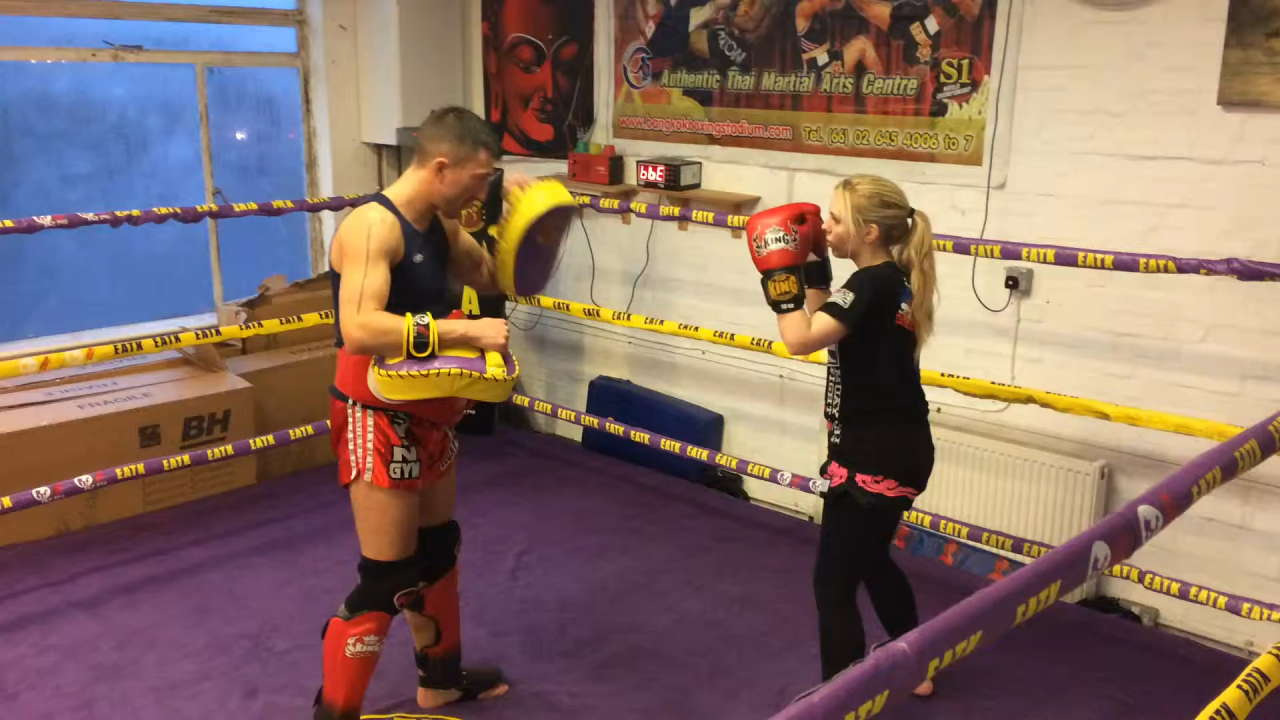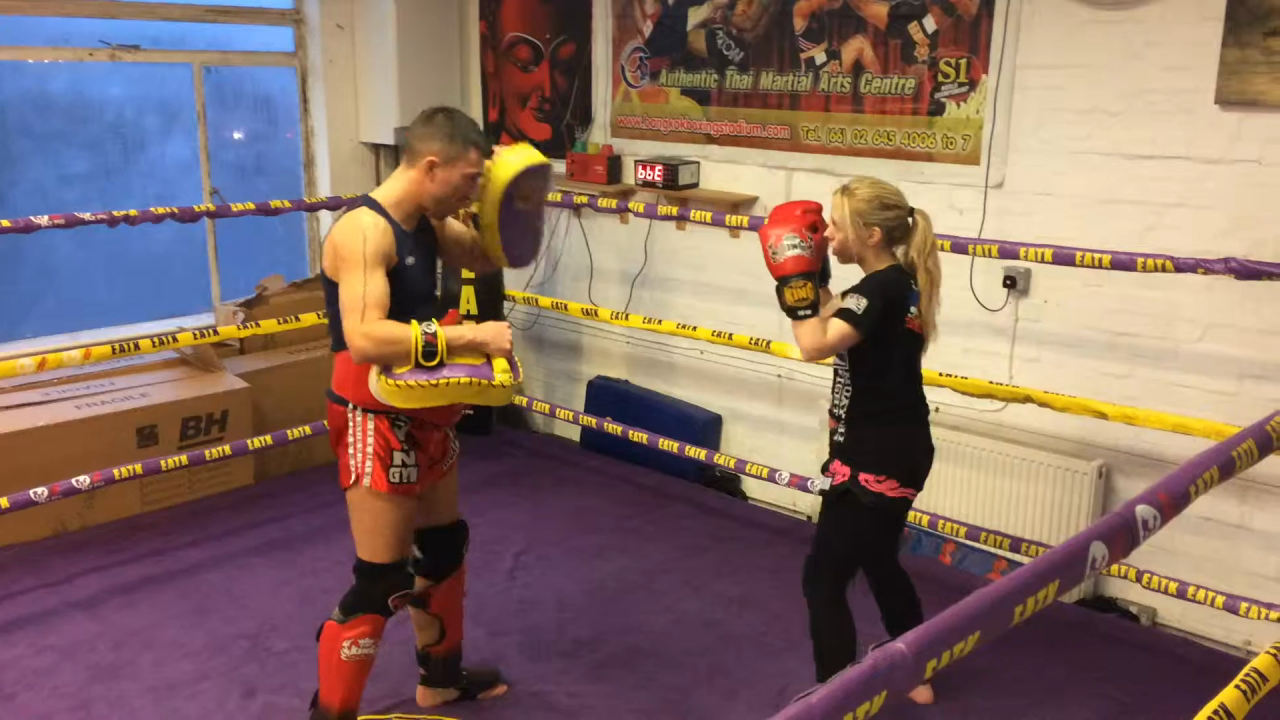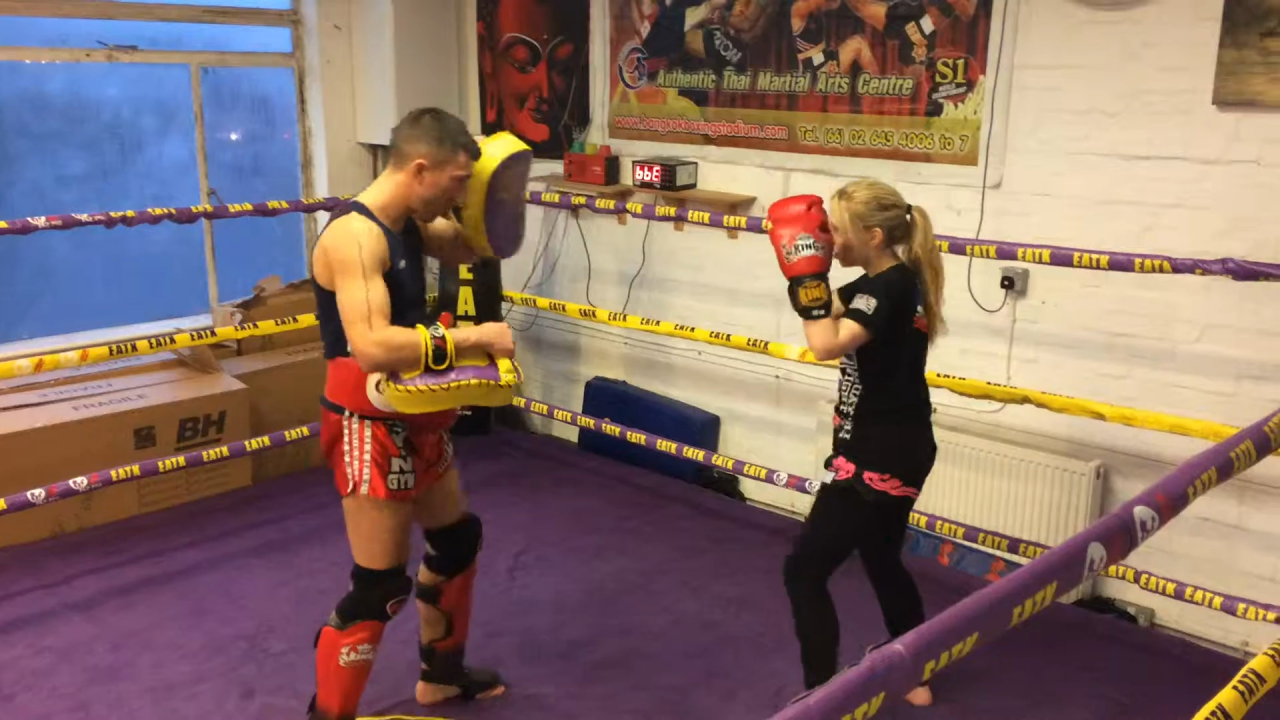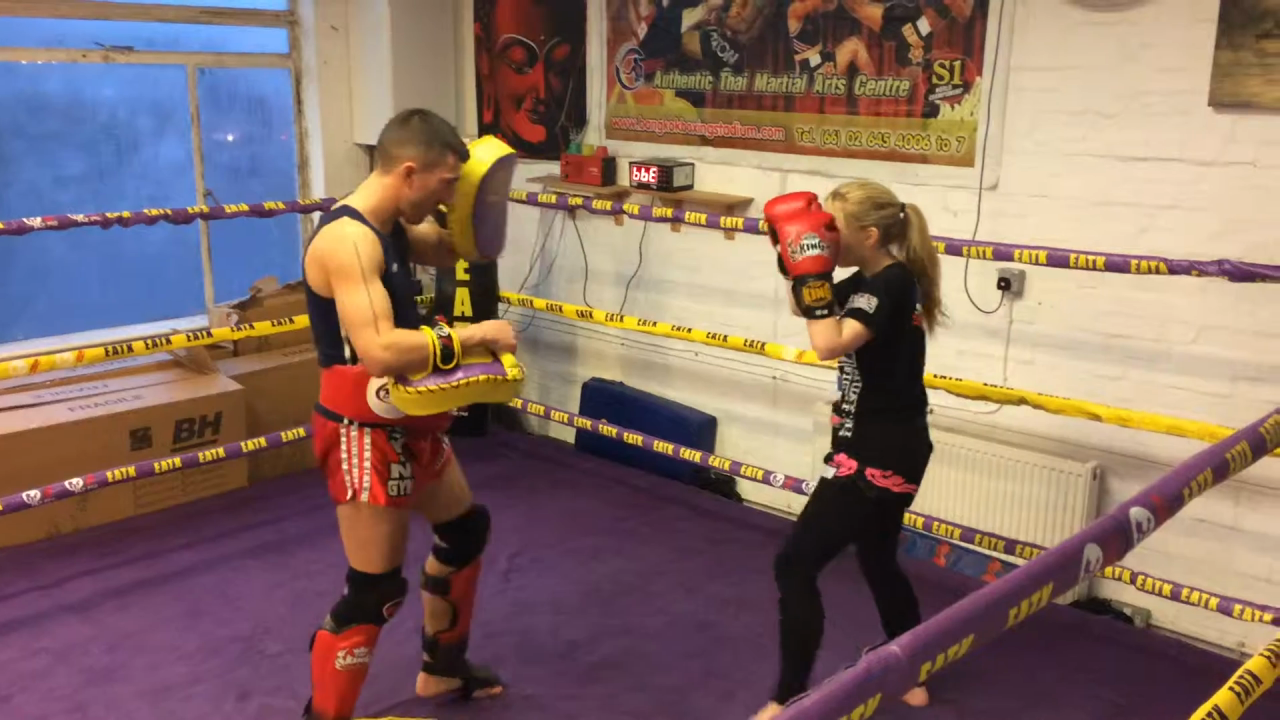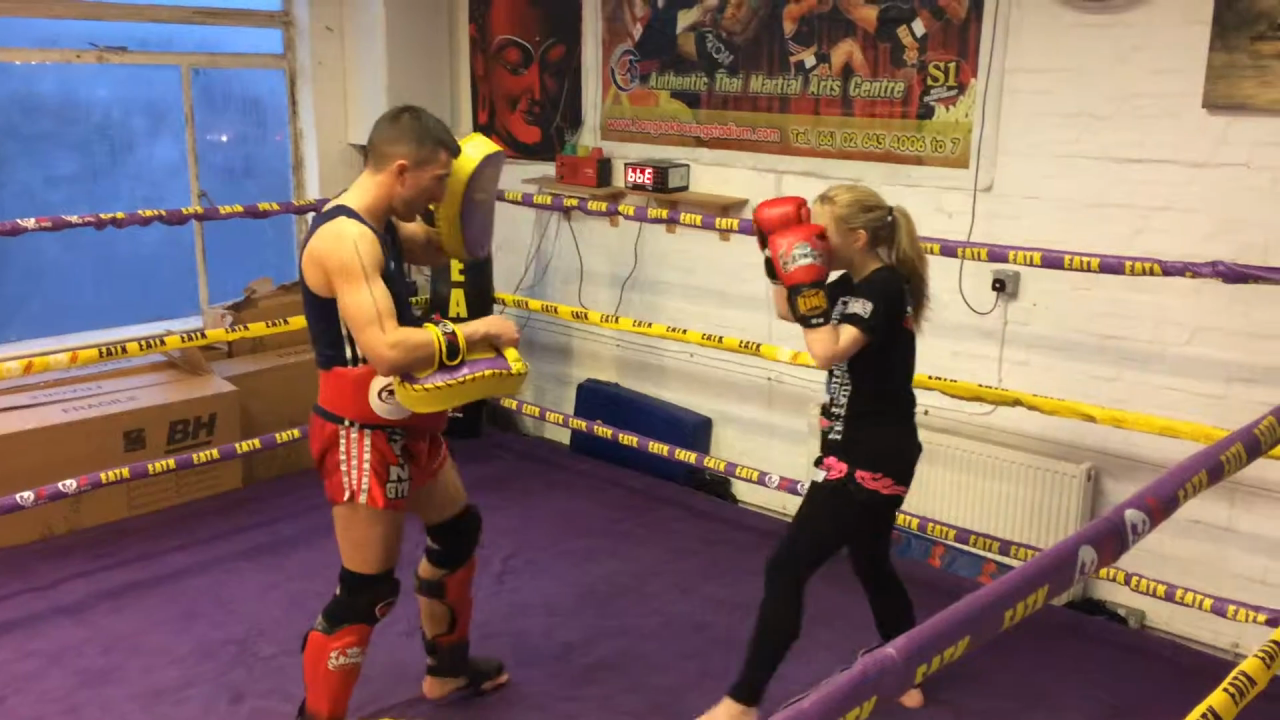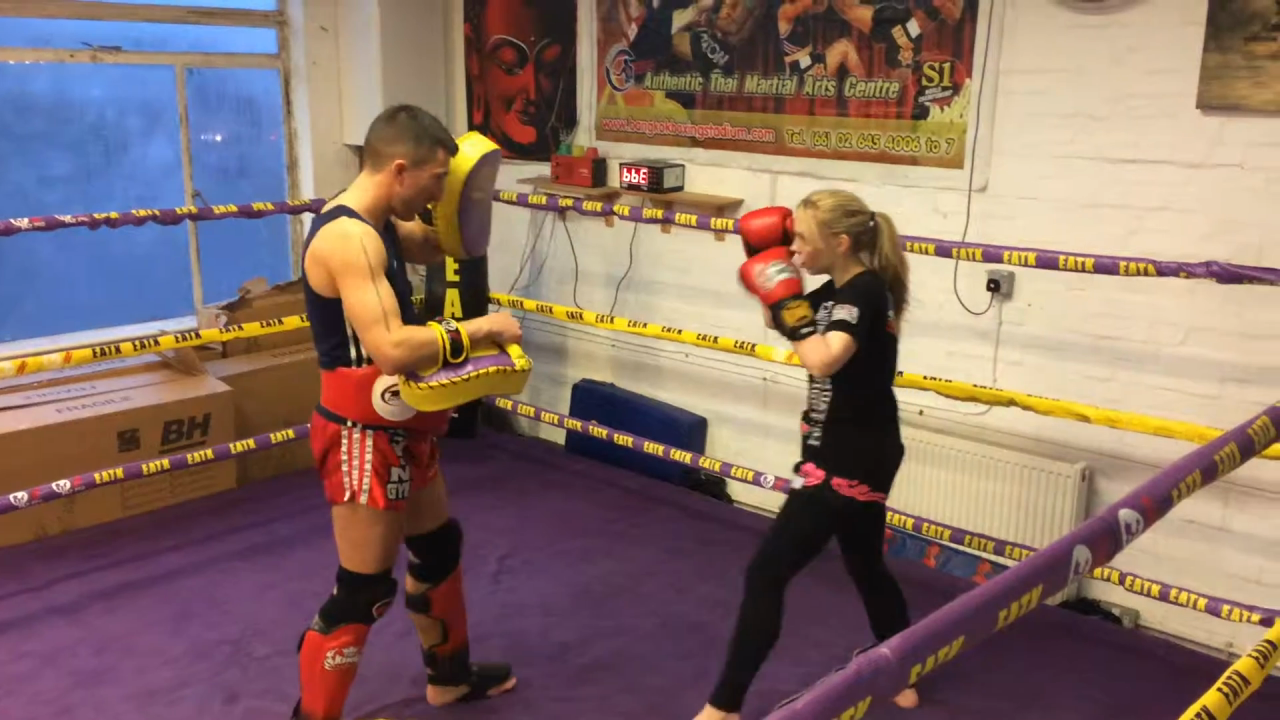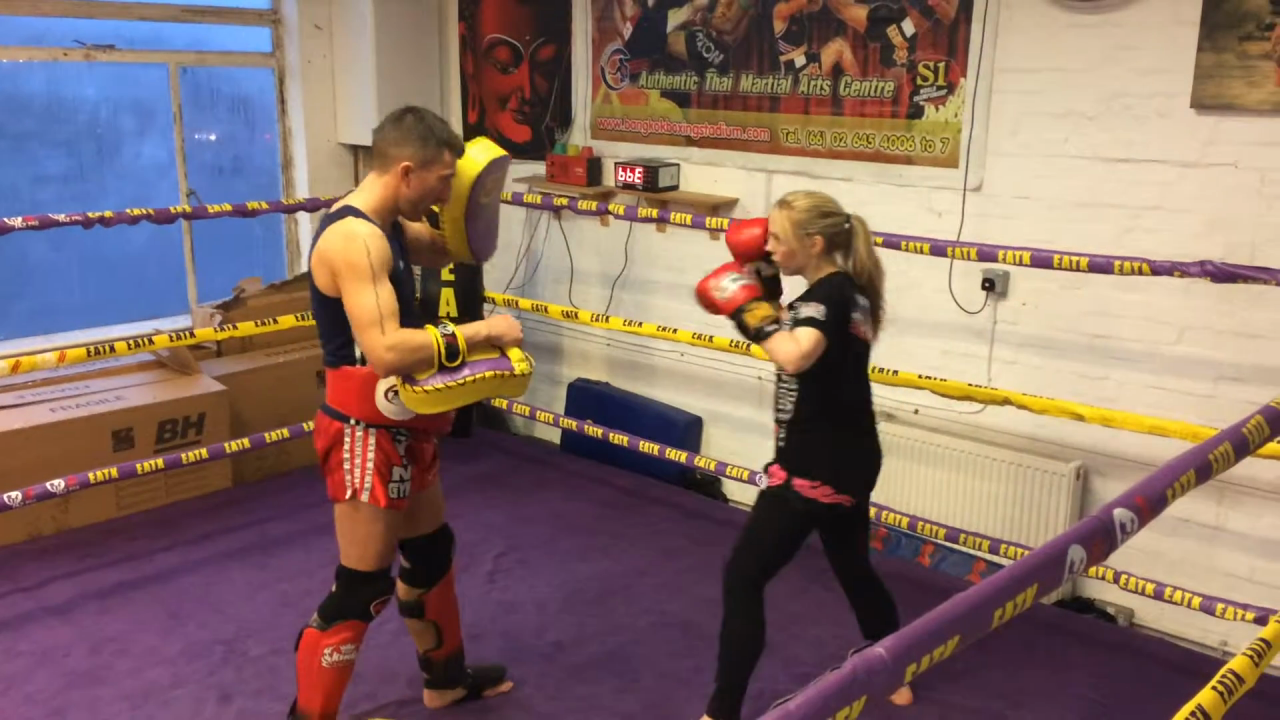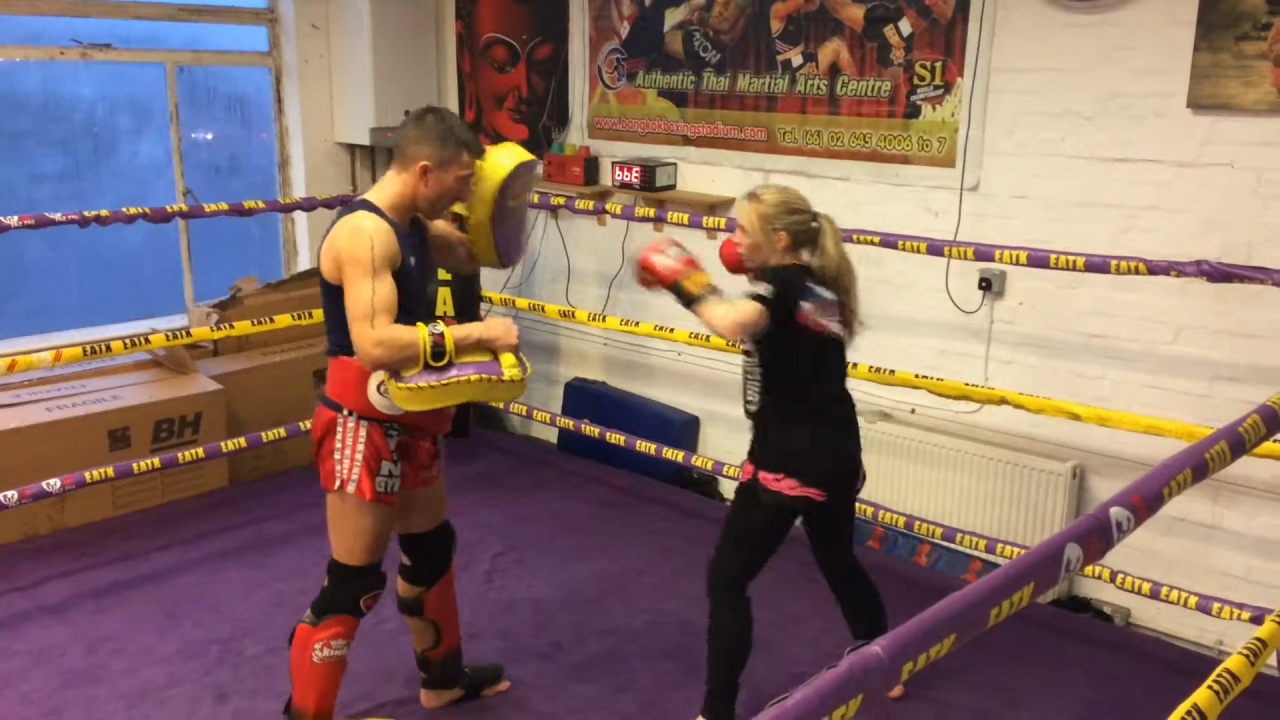
dt=0.1s
person 1, frame 1
left shoulder: (438, 224)
right shoulder: (372, 226)
left elbow: (493, 277)
right elbow: (358, 330)
right wrist: (464, 330)
left hip: (426, 414)
right hip: (379, 419)
left knee: (438, 546)
right knee: (386, 578)
person 1, frame 2
left shoulder: (427, 221)
right shoulder: (364, 231)
left elbow: (487, 255)
right elbow: (364, 340)
right wrist: (470, 336)
left hip: (425, 416)
right hip: (376, 422)
left knee: (445, 544)
right knee: (381, 580)
person 1, frame 3
left shoulder: (402, 221)
right shoulder: (354, 236)
left elbow: (466, 247)
right elbow: (371, 347)
right wrist: (474, 337)
left hip: (415, 420)
right hip: (370, 428)
left knee: (457, 540)
right knee: (379, 587)
person 1, frame 4
left shoulder: (389, 224)
right shoulder: (347, 240)
left elbow: (446, 252)
right elbow: (379, 350)
right wrist: (477, 335)
left hip: (410, 422)
right hip: (366, 433)
left knee: (465, 530)
right knee: (375, 589)
left ankle: (442, 665)
person 1, frame 5
left shoulder: (376, 223)
right shoulder: (344, 240)
left elbow: (433, 248)
right elbow: (386, 349)
right wrist: (478, 330)
left hip: (403, 423)
right hip: (363, 432)
left knee: (457, 530)
right knee: (367, 590)
left ankle: (448, 665)
person 1, frame 6
left shoulder: (374, 223)
right shoulder: (347, 240)
left elbow: (430, 246)
right elbow: (392, 349)
right wrist: (481, 328)
left hip: (403, 424)
right hip: (365, 433)
left knee: (439, 548)
right knee: (364, 591)
person 1, frame 7
left shoulder: (384, 224)
right shoulder: (354, 240)
left elbow: (438, 250)
right elbow: (386, 351)
right wrist: (483, 331)
left hip: (407, 424)
right hip: (368, 432)
left knee: (430, 553)
right knee: (361, 589)
person 1, frame 8
left shoulder: (409, 220)
right shoulder: (364, 232)
right elbow: (375, 345)
right wrist: (477, 334)
left hip: (408, 421)
right hip: (363, 426)
left knee: (431, 551)
right knee: (353, 584)
person 2, frame 1
left shoulder: (874, 284)
right shoulder: (890, 278)
left elbow: (799, 339)
right elbow: (825, 320)
left wrist: (778, 266)
right wrist: (809, 265)
left hip: (873, 458)
right hip: (897, 450)
left knee: (834, 583)
right knee: (871, 559)
person 2, frame 2
left shoulder: (884, 288)
right shoulder: (896, 282)
left elbow: (815, 344)
right elbow: (833, 323)
left wrist: (792, 271)
right wrist: (812, 269)
left hip: (875, 458)
right hip: (897, 450)
left knee: (823, 580)
right knee: (878, 561)
person 2, frame 3
left shoulder: (892, 286)
right shoulder: (885, 281)
left elbow: (826, 345)
right elbow: (833, 317)
left wrist: (806, 269)
right wrist: (801, 264)
left hip: (877, 457)
right hip: (896, 450)
left knee: (803, 570)
right knee: (883, 562)
right ankle: (915, 677)
person 2, frame 4
left shoulder: (892, 284)
right shoulder: (876, 280)
left elbow: (828, 344)
right elbow: (829, 317)
left wrist: (810, 267)
right wrist: (795, 257)
left hip: (878, 454)
right hip: (891, 450)
left knee: (795, 565)
right knee: (879, 562)
person 2, frame 5
left shoulder: (881, 288)
right shoulder: (861, 283)
left elbow: (827, 350)
right elbow: (796, 314)
left wrist: (804, 279)
right wrist: (781, 254)
left hip: (866, 456)
right hip: (880, 452)
left knee: (786, 569)
right knee: (872, 564)
person 2, frame 6
left shoulder: (864, 292)
right shoulder: (844, 289)
left elbow: (821, 360)
right elbow: (781, 325)
left wrist: (783, 294)
right wrist: (766, 264)
left hip: (845, 462)
right hip: (865, 456)
left knee: (766, 574)
right knee: (866, 565)
person 2, frame 7
left shoulder: (829, 294)
right shoulder: (842, 290)
left elbow: (792, 356)
right elbow: (789, 333)
left wrist: (744, 304)
right wrist: (764, 283)
left hip: (816, 463)
right hip: (853, 457)
left knee: (743, 579)
right knee: (853, 567)
person 2, frame 8
left shoulder: (782, 280)
right shoulder: (815, 285)
left elbow: (733, 324)
left wrist: (682, 277)
right wrist: (749, 281)
left hip: (788, 459)
right hip: (837, 453)
left knee: (727, 579)
right knee: (839, 561)
